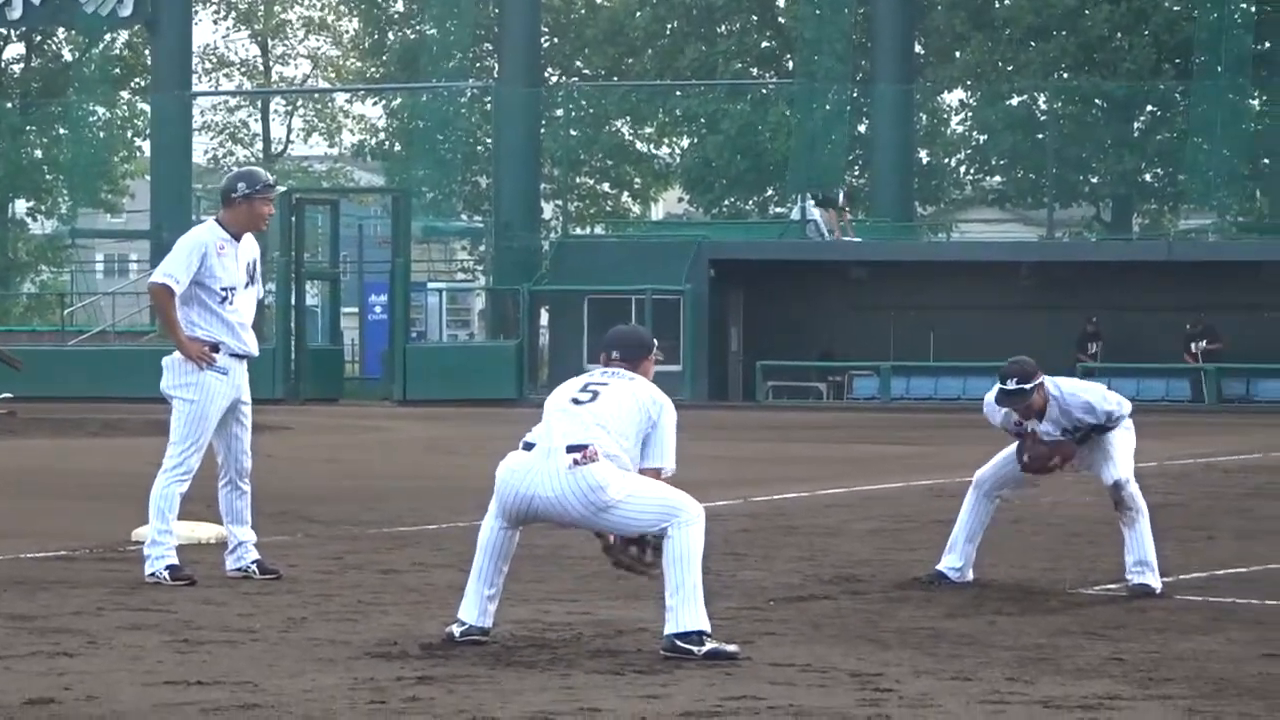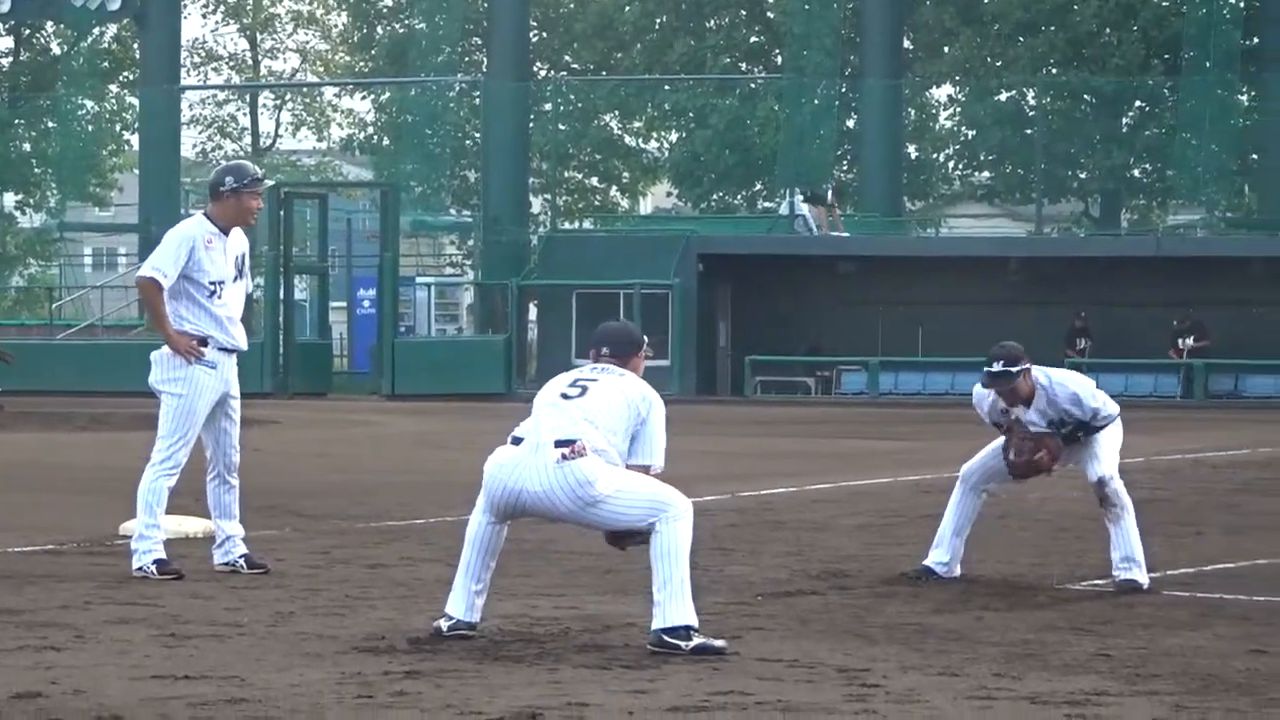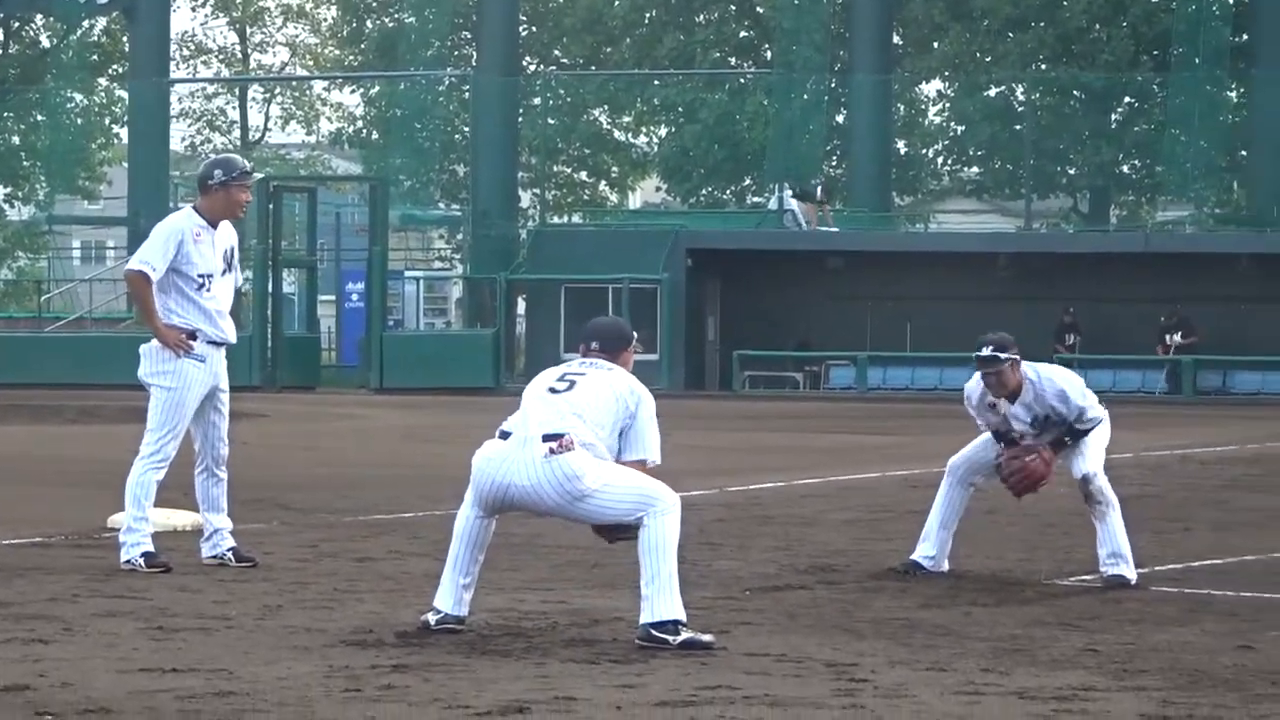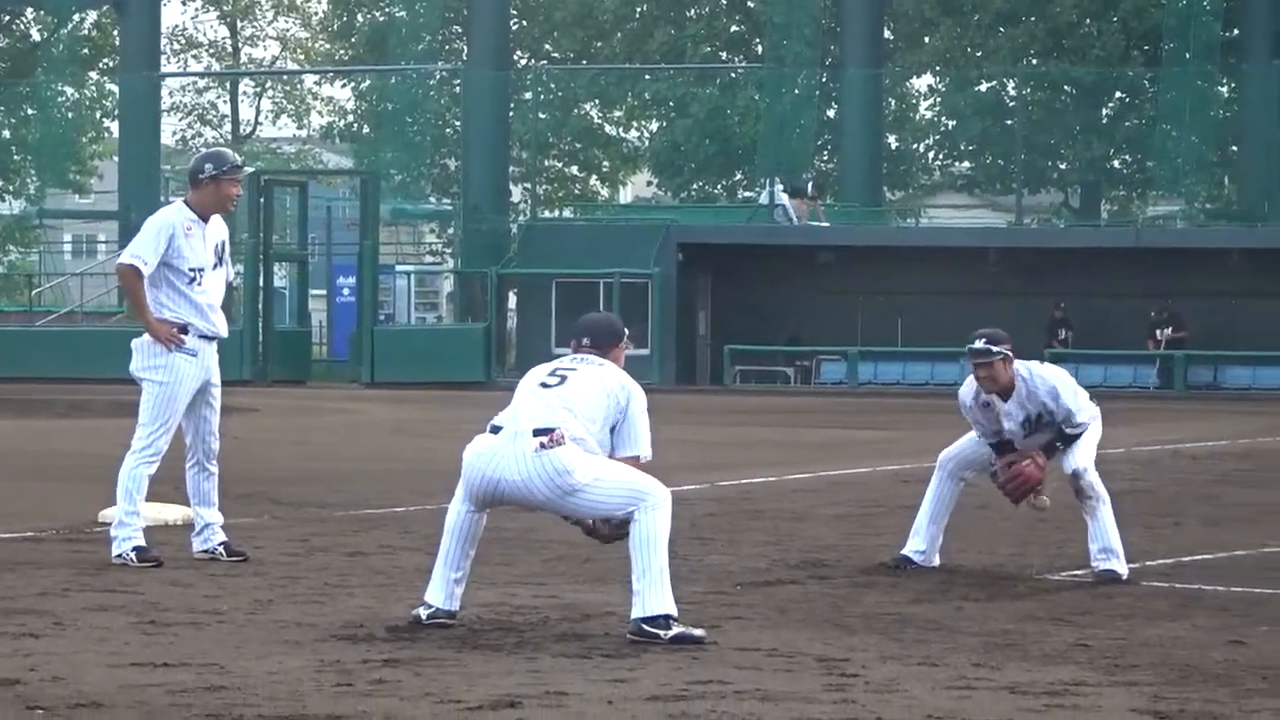
dt=0.1s
person 1, frame 1
left shoulder: (249, 246)
right shoulder: (201, 240)
right elbow: (159, 286)
right wrist: (181, 342)
left hip: (238, 369)
right hip: (205, 370)
left knee: (238, 468)
right knee: (179, 465)
left ankle: (242, 554)
right ankle: (159, 559)
person 1, frame 2
left shoulder: (239, 240)
right shoulder: (189, 234)
right elbow: (147, 280)
right wrist: (169, 335)
left hip: (227, 363)
right hip: (193, 364)
left knee: (226, 462)
right knee: (168, 459)
left ankle: (230, 549)
right ankle: (147, 554)
person 1, frame 3
left shoulder: (228, 233)
right shoulder: (178, 227)
right elbow: (135, 273)
right wrist: (158, 329)
left hip: (216, 356)
right hip: (183, 357)
left knee: (215, 455)
right knee: (157, 452)
left ankle: (218, 542)
right ankle: (134, 546)
person 1, frame 4
left shoulder: (218, 228)
right shoulder: (168, 221)
right elbow: (127, 268)
right wrist: (149, 323)
left hip: (208, 350)
right hip: (174, 352)
left knee: (206, 449)
right knee: (148, 446)
left ankle: (209, 536)
right ankle: (126, 540)
person 2, frame 1
left shoulder: (566, 387)
right shoulder: (654, 398)
right elbow: (650, 481)
left wrist: (598, 528)
left hip: (521, 473)
right hip: (581, 479)
left knee: (501, 516)
right knee: (686, 514)
left ankle: (472, 621)
right ankle: (687, 635)
person 2, frame 2
left shoulder: (556, 382)
right shoulder: (644, 394)
right elbow: (637, 478)
left hip: (509, 469)
right hip: (569, 473)
left knee: (490, 510)
right knee: (674, 509)
left ankle: (460, 616)
right ankle: (674, 630)
person 2, frame 3
left shoulder: (545, 376)
right shoulder: (633, 388)
right elbow: (632, 473)
left hip: (497, 462)
right hip: (557, 468)
left knee: (478, 504)
right knee: (662, 503)
left ankle: (447, 610)
right ankle: (662, 624)
person 2, frame 4
left shoulder: (537, 373)
right shoulder: (625, 385)
right elbow: (627, 469)
left wrist: (577, 514)
left hip: (486, 457)
right hip: (548, 461)
left knee: (469, 499)
right knee: (653, 498)
left ankle: (439, 604)
right ankle: (654, 619)
person 3, frame 1
left shoulder: (1078, 397)
right shoulder: (995, 406)
left elbow: (1120, 411)
left wrist: (1076, 442)
left hip: (1105, 431)
right hip: (1043, 442)
left knee: (1121, 482)
right knee: (984, 481)
left ankle: (1144, 577)
right ankle: (954, 568)
person 3, frame 2
left shoulder: (1066, 388)
right shoulder: (984, 397)
left elbow: (1108, 413)
left wrist: (1064, 441)
left hip: (1091, 430)
left knee: (1104, 478)
right knee: (972, 476)
left ankle: (1131, 572)
right ankle: (941, 564)
person 3, frame 3
left shoulder: (1054, 383)
right shoulder: (975, 393)
left elbow: (1092, 417)
left wrist: (1052, 448)
left hip: (1078, 427)
right hip: (1021, 436)
left knee: (1089, 474)
right knee: (958, 468)
left ankle: (1118, 567)
right ankle: (929, 558)
person 3, frame 4
left shoulder: (1047, 382)
right shoulder: (969, 396)
left elbow: (1078, 423)
right elbow: (993, 440)
left wrist: (1043, 454)
left hip: (1073, 424)
right hip: (1016, 436)
left knee: (1079, 470)
right knee: (949, 463)
left ankle: (1109, 562)
right ankle: (920, 552)
